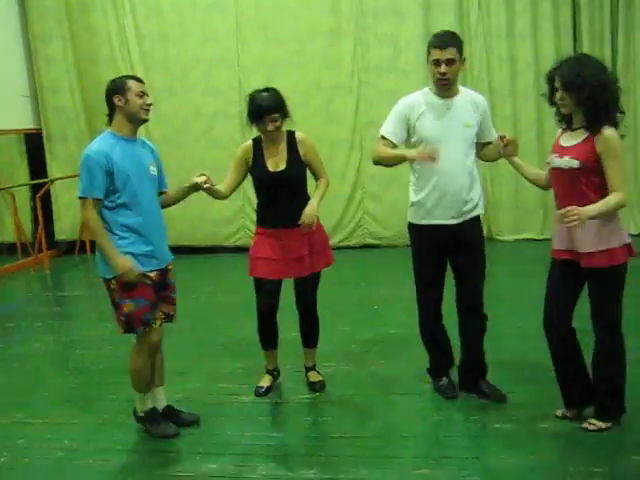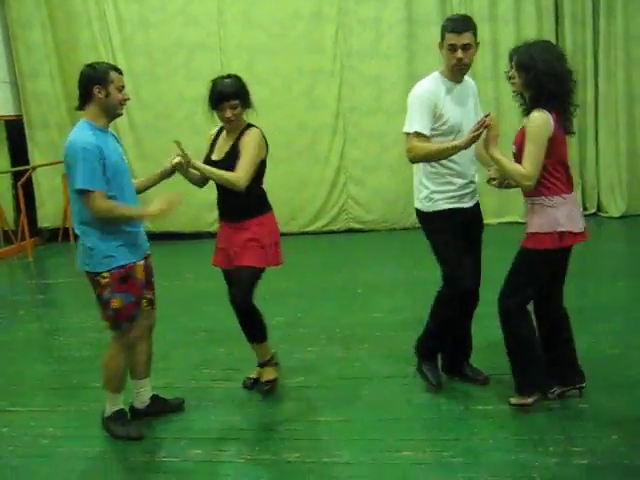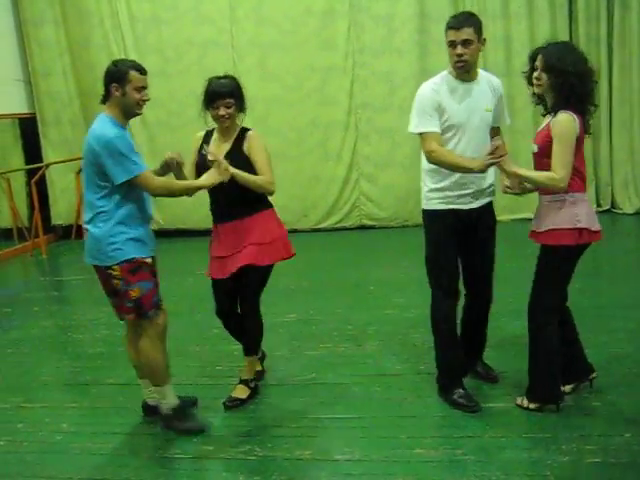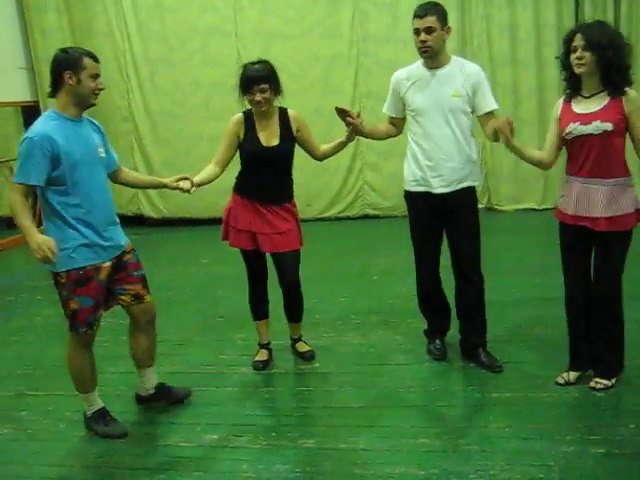
dt=0.7s
person 1, frame 1
left shoulder: (476, 102)
right shoulder: (410, 105)
right elbow: (378, 154)
left wrist: (501, 151)
right wrist: (409, 153)
left hip: (467, 219)
right hip: (425, 222)
left knee: (472, 302)
right knee: (429, 303)
left ankle: (473, 374)
right ankle: (440, 370)
person 1, frame 2
left shoulder: (470, 86)
right shoulder: (426, 92)
right elbow: (414, 151)
left wrist: (491, 167)
right wrist: (462, 143)
left hip: (469, 203)
right hip: (438, 206)
left knee: (470, 289)
right knee: (459, 282)
left ankle: (457, 359)
right ankle: (427, 349)
person 1, frame 3
left shoulder: (493, 86)
right shoulder: (431, 91)
right elbow: (431, 150)
right wrist: (472, 165)
left hip: (481, 204)
right hip: (441, 206)
left knee: (481, 289)
right knee: (445, 294)
left ankle: (472, 357)
right ankle: (450, 382)
person 1, frame 4
left shoulder: (470, 73)
right shoulder: (402, 79)
left elbow: (488, 124)
right elbow: (394, 127)
left wrist: (499, 129)
right wrist: (361, 129)
left hip: (461, 187)
right hip: (419, 188)
left knee: (468, 269)
right knee: (426, 268)
left ankle: (474, 344)
right ankle: (437, 332)
person 2, frame 1
left shoulder: (147, 149)
right shoulder: (98, 153)
right elbow: (90, 212)
left wrist: (190, 188)
right wrist: (115, 257)
left hip: (159, 259)
right hip: (127, 265)
left knee: (157, 336)
right knee: (148, 338)
left ankle: (159, 405)
right ankle: (144, 409)
person 2, frame 2
left shoulder: (108, 137)
right shoulder: (83, 143)
right elbow: (97, 205)
left wrist: (162, 174)
right wrist: (148, 211)
left hip: (133, 251)
right hip: (109, 258)
left knee: (144, 325)
right knee: (125, 335)
left ankle: (143, 400)
right ankle: (113, 411)
person 2, frame 3
left shoulder: (119, 132)
right shoulder: (106, 136)
right elbow: (151, 186)
left wrist: (165, 170)
right wrist: (203, 182)
left hip: (134, 246)
right hip: (117, 250)
left knee: (141, 326)
right knee: (153, 323)
left ankle: (157, 398)
right ankle: (166, 406)
person 2, frame 4
left shoulder: (93, 128)
right shoulder: (42, 136)
left elbow: (117, 173)
right elbow: (19, 194)
left wrist: (163, 182)
right wrist: (33, 234)
left hip: (115, 244)
right hip: (76, 257)
left knee: (144, 312)
right knee: (83, 335)
left ankle: (149, 388)
right ankle: (93, 409)
person 3, frame 1
left shoulder: (605, 136)
right shoulder: (563, 133)
left elbow: (620, 195)
right elbow: (547, 181)
left wrist: (588, 212)
right wrist: (512, 159)
left hip: (603, 243)
right hip: (567, 241)
left knee: (605, 327)
right knee: (555, 321)
left ankle: (609, 408)
right ankle: (579, 398)
person 3, frame 2
left shoulder: (539, 118)
right shoulder: (546, 115)
left elbow: (528, 177)
left wrist: (494, 151)
right wrist: (507, 178)
left hip: (550, 221)
right hip: (555, 218)
left knee: (511, 301)
right knee: (548, 301)
left ankle: (533, 384)
right ankle: (567, 376)
person 3, frame 3
left shoulder: (565, 119)
right shoulder: (555, 117)
left elbow: (559, 179)
left wrist: (515, 170)
right wrist: (523, 185)
left hip: (566, 220)
right hip: (554, 218)
left knee: (541, 305)
right knee: (552, 301)
left ankle: (543, 391)
right ankle: (576, 369)
person 3, frame 4
right shoulder: (563, 104)
right elbow: (546, 160)
right wrist: (512, 144)
right hip: (574, 203)
left knee: (606, 288)
right knee: (575, 288)
left ankle: (608, 365)
right ankle: (579, 361)
person 4, frame 1
left shoulder: (300, 141)
right shoulder: (248, 150)
left elbow: (323, 178)
right elbow: (226, 190)
left wrist: (314, 203)
right wrist: (209, 188)
left hip: (305, 234)
right hip: (268, 237)
left knee: (306, 304)
right knee: (266, 308)
left ankle: (310, 365)
right ankle: (271, 369)
person 4, frame 2
left shoulder: (253, 135)
right shoulder: (215, 136)
left elbow: (239, 182)
right elbow: (200, 180)
left wrist: (197, 164)
right wrist: (185, 168)
left hip: (256, 228)
right hip: (228, 228)
left knee: (241, 298)
right knee: (238, 300)
left ankle: (269, 359)
right ankle: (263, 361)
person 4, frame 3
left shoulder: (250, 138)
right shoulder: (203, 139)
left elbow: (269, 185)
left wrist: (230, 170)
right wrist: (176, 169)
left hip: (258, 229)
right hip: (224, 233)
left knee: (248, 303)
right knee: (224, 308)
left ankle: (247, 379)
right ankle: (256, 353)
person 4, frame 4
left shoulder: (292, 118)
right shoulder: (239, 123)
left elbow: (318, 153)
right elbow: (217, 166)
left wrist: (347, 138)
right wrist: (194, 182)
left hip: (282, 210)
right hip: (247, 210)
left knee: (291, 280)
right knee: (257, 278)
left ankle: (296, 338)
right ankle: (264, 344)
